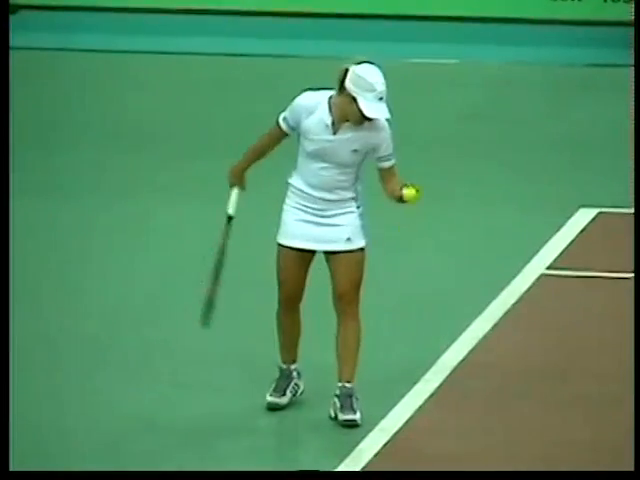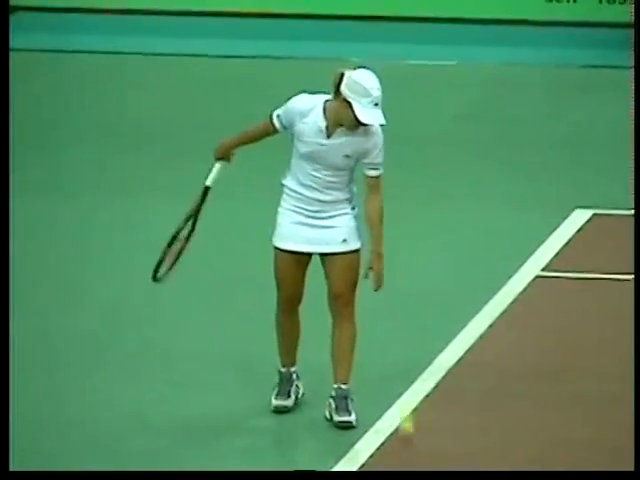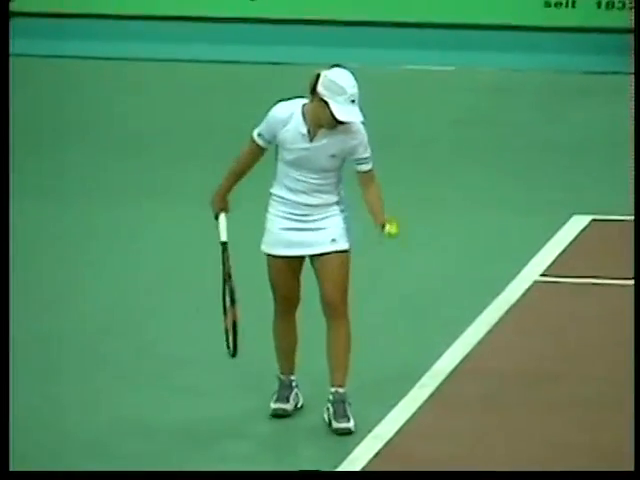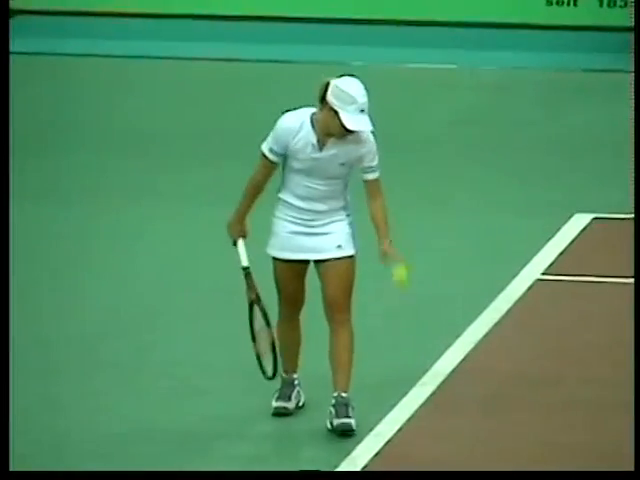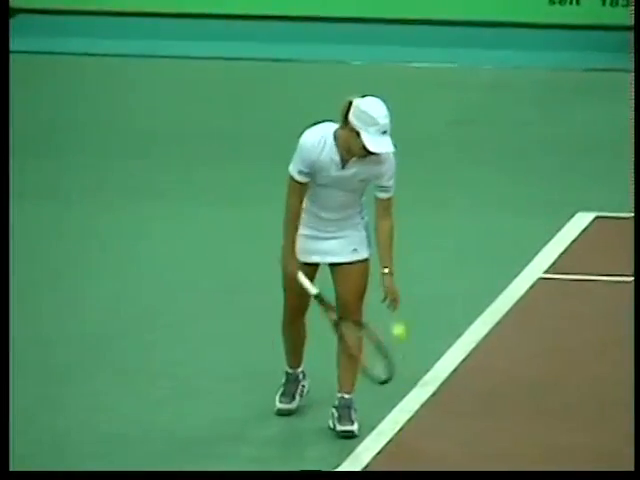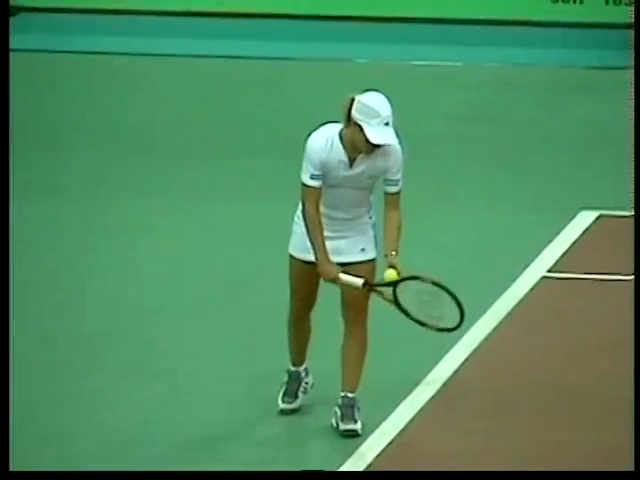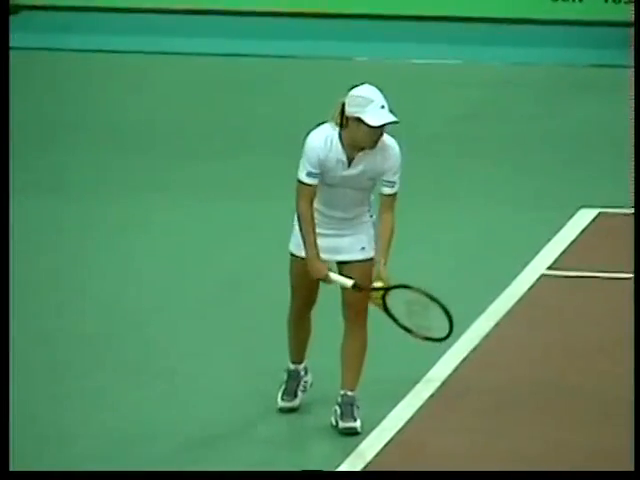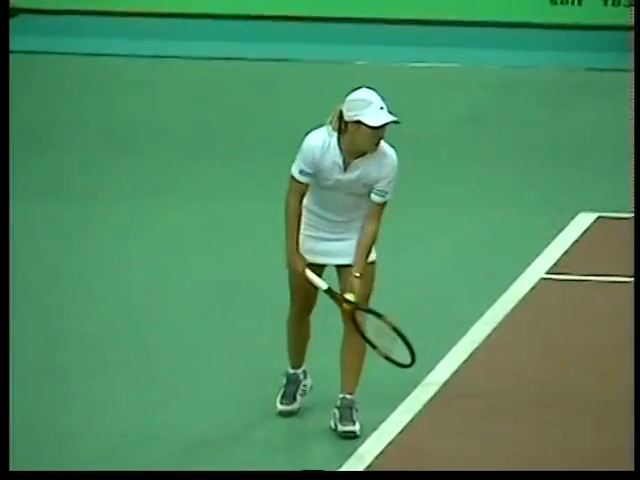
dt=0.3s
person 1, frame 1
left shoulder: (378, 129)
right shoulder: (306, 104)
left elbow: (388, 177)
right elbow: (274, 136)
left wrist: (401, 194)
right wrist: (242, 167)
left hip: (344, 218)
right hip: (299, 213)
left knee: (347, 304)
right knee: (289, 299)
left ankle: (345, 391)
right ankle: (288, 373)
person 1, frame 2
left shoulder: (371, 135)
right shoulder: (301, 107)
left elbow: (374, 192)
right elbow: (267, 128)
left wrist: (377, 252)
right wrist: (230, 146)
left hip: (339, 222)
right hip: (294, 217)
left knee: (342, 305)
right knee: (288, 303)
left ankle: (341, 392)
right ankle: (288, 376)
person 1, frame 3
left shoulder: (353, 133)
right shoulder: (281, 115)
left elbow: (368, 183)
right elbow: (253, 153)
left wrist: (382, 220)
right wrist: (224, 191)
left hip: (328, 224)
right hip: (283, 222)
left knee: (336, 308)
right knee: (285, 306)
left ankle: (338, 396)
right ankle: (287, 383)
person 1, frame 4
left shoulder: (363, 141)
right shoulder: (290, 125)
left elbow: (374, 194)
right elbow: (262, 173)
left wrist: (385, 241)
right wrist: (239, 216)
left hip: (334, 232)
right hip: (288, 229)
left knee: (338, 312)
right knee: (289, 309)
left ankle: (341, 400)
right ankle: (290, 382)
person 1, frame 5
left shoulder: (383, 159)
right shoulder: (313, 141)
left elbow: (384, 216)
right elbow: (295, 198)
left wrist: (388, 271)
right wrist: (288, 250)
left hip: (350, 236)
right hip: (307, 232)
left knee: (351, 316)
right knee: (294, 311)
left ankle: (344, 402)
right ankle: (294, 376)
person 1, frame 6
left shoulder: (391, 152)
right shoulder: (320, 143)
left elbow: (392, 208)
right elbow: (310, 205)
left wrist: (391, 254)
right wrist: (322, 259)
left hip: (357, 235)
right hip: (313, 232)
left knee: (356, 316)
right knee: (300, 309)
left ankle: (348, 400)
right ankle: (297, 373)
person 1, frame 7
left shoulder: (389, 152)
right shoulder: (318, 142)
left elbow: (386, 211)
right elbow: (304, 202)
left wrist: (380, 263)
right wrist: (313, 257)
left hip: (357, 234)
right hip: (313, 230)
left knee: (356, 315)
right knee: (300, 308)
left ankle: (347, 399)
right ankle: (297, 372)
person 1, frame 8
left shoulder: (386, 161)
right shoulder: (316, 144)
left elbow: (372, 219)
right elbow: (294, 197)
left wrist: (356, 272)
right wrist: (292, 250)
left hip: (355, 239)
right hip: (312, 234)
left knee: (356, 318)
right knee: (300, 310)
left ankle: (346, 402)
right ankle: (296, 376)
